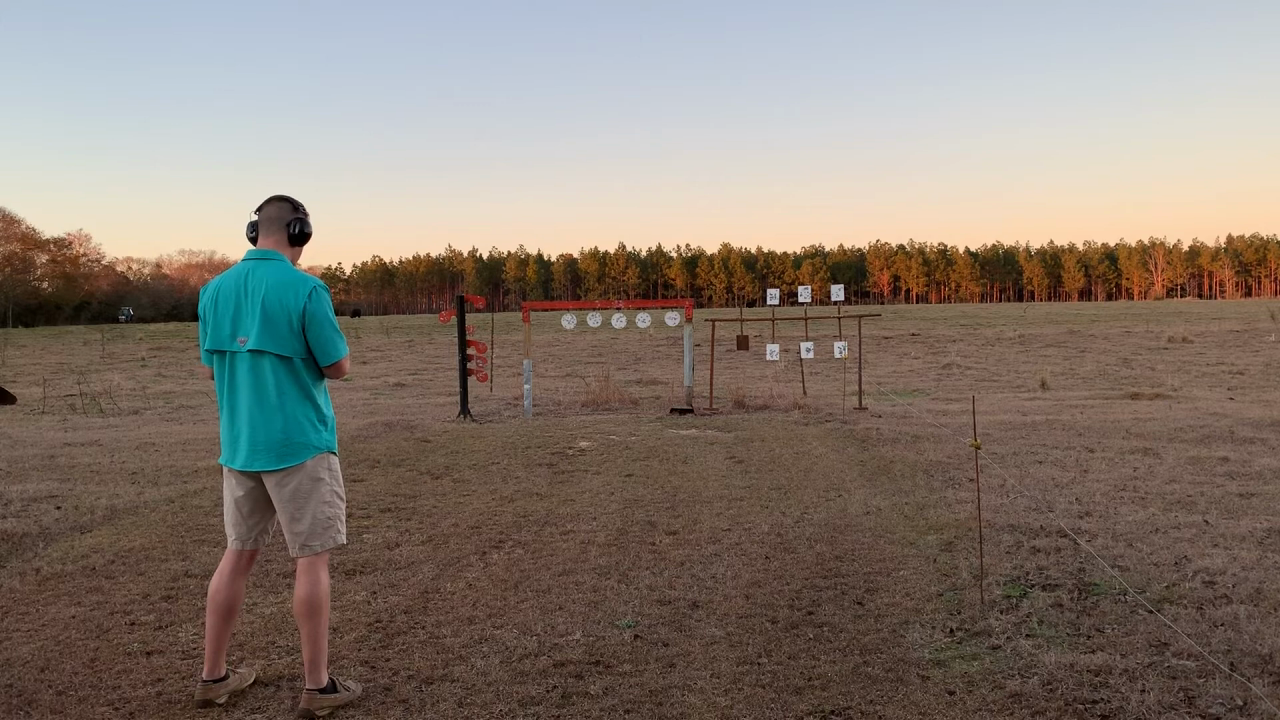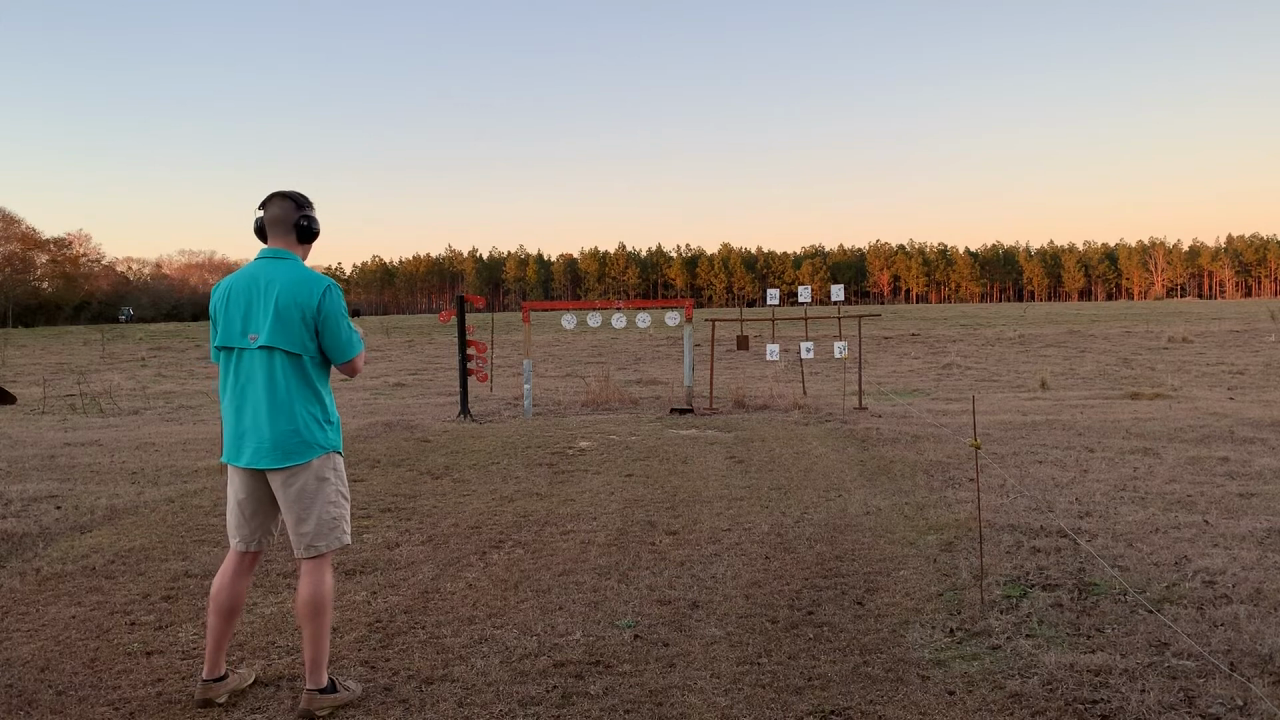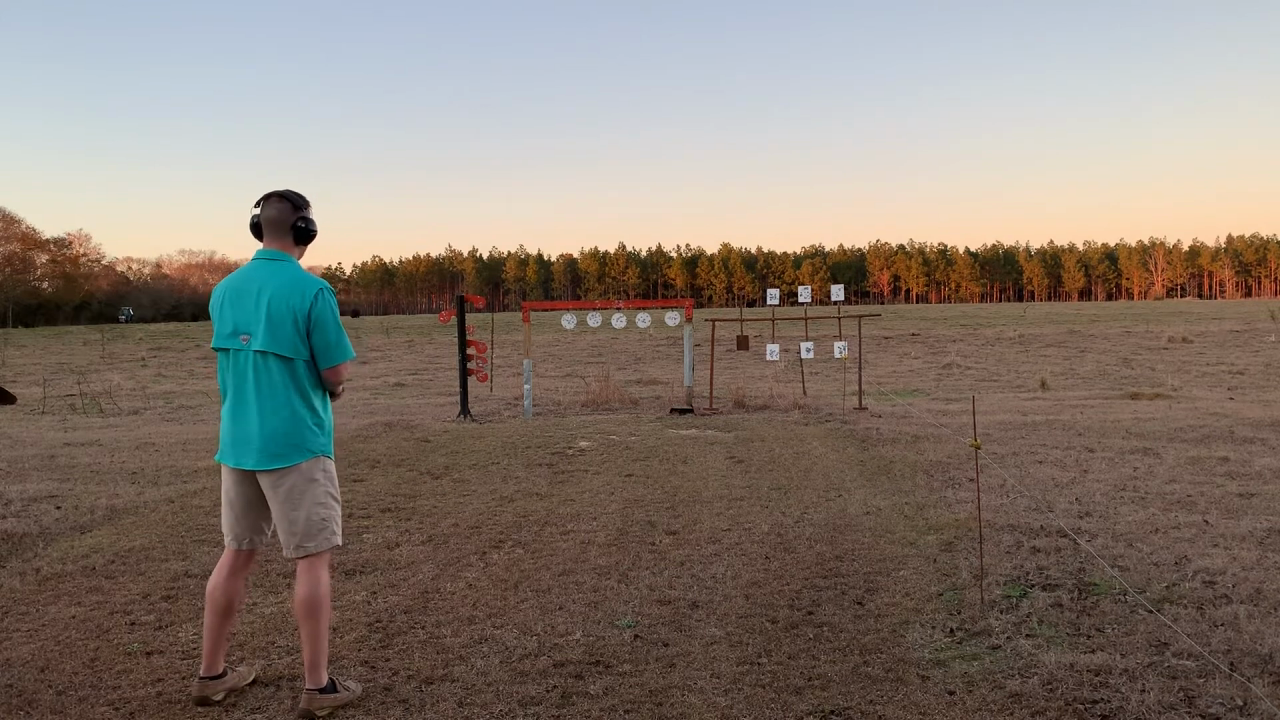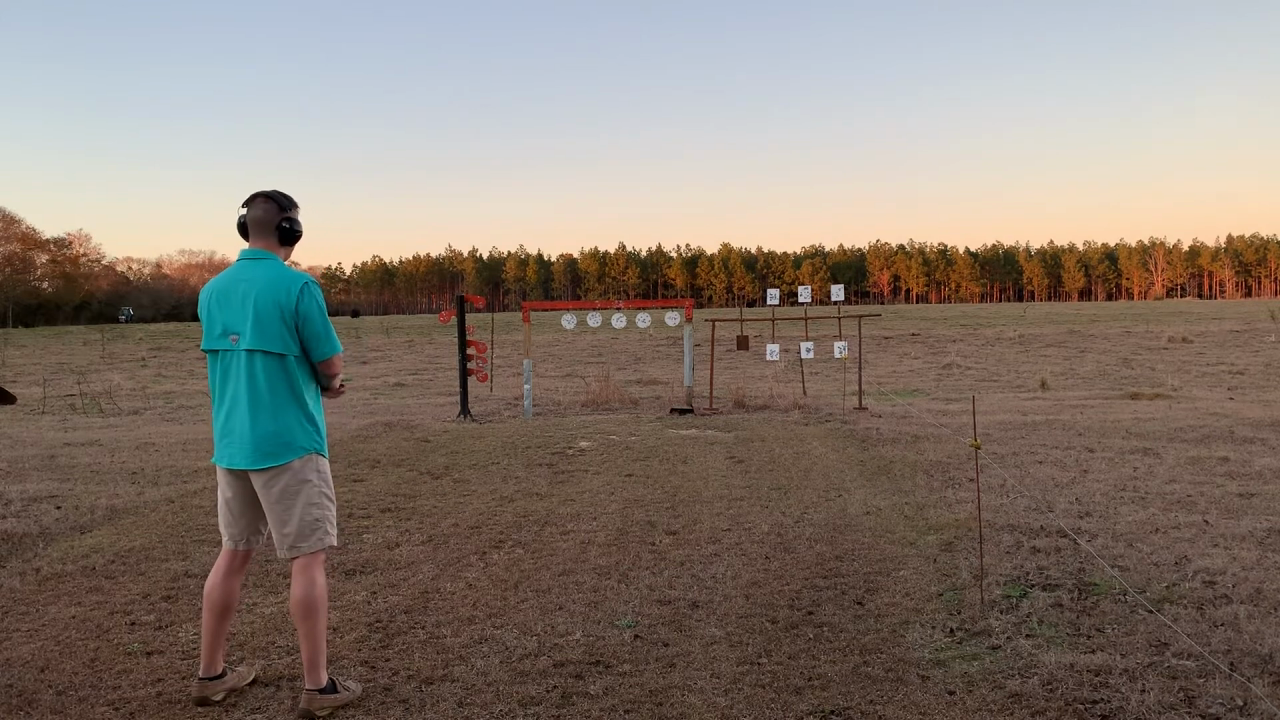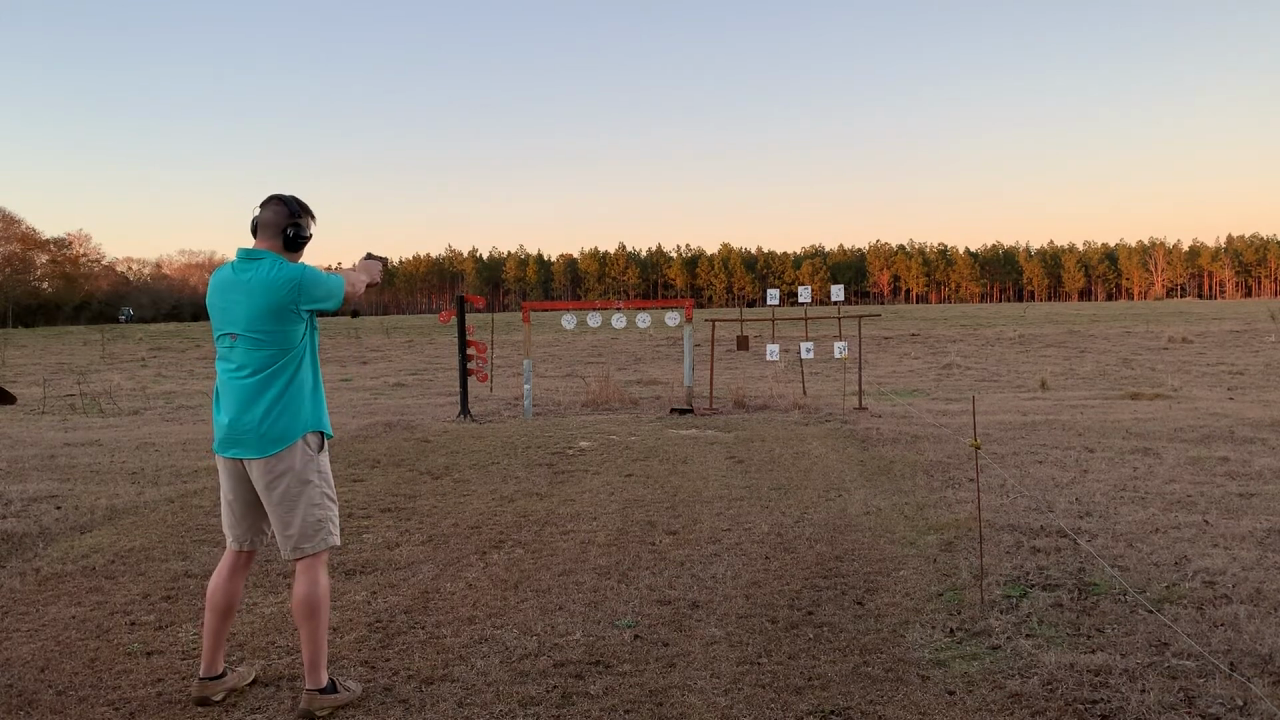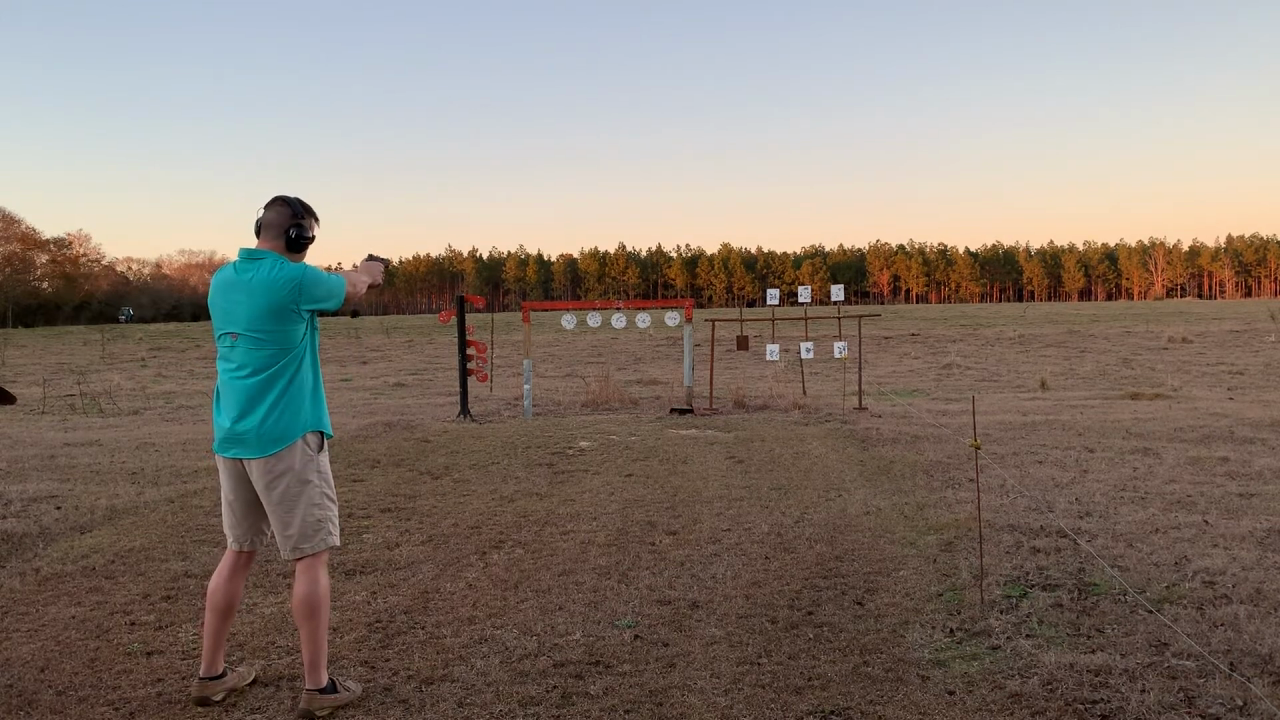
dt=0.7s
person 1, frame 1
left shoulder: (214, 290)
right shoulder: (305, 289)
left elbow: (213, 367)
right elbow: (337, 368)
right wrist: (326, 352)
left hip: (240, 446)
right hip: (299, 445)
left knee: (238, 553)
right knee: (311, 558)
left ankle: (213, 676)
person 1, frame 2
left shoulder: (225, 289)
right shoulder: (319, 288)
left elbow: (224, 359)
right elbow: (352, 366)
right wrist: (355, 338)
left hip: (243, 444)
right hip: (305, 444)
left knee: (241, 554)
right knee: (315, 560)
left ankle: (213, 676)
person 1, frame 3
left shoulder: (225, 290)
right shoulder: (311, 290)
right elbow: (337, 375)
right wrist: (329, 383)
left hip: (238, 444)
right hip: (296, 445)
left knee: (236, 554)
right knee: (311, 560)
left ankle: (211, 674)
person 1, frame 4
left shoulder: (213, 290)
right shoulder: (297, 287)
right elbow: (331, 366)
right wrist: (329, 380)
left hip: (232, 442)
right hip: (289, 443)
left knee: (234, 553)
right knee: (308, 559)
left ankle: (211, 674)
person 1, frame 5
left shoulder: (220, 280)
right shoulder: (292, 280)
right elbow: (348, 288)
left wrist: (347, 275)
right wrist: (364, 272)
left hip: (232, 438)
right hip: (286, 437)
left knee: (238, 552)
right knee: (310, 557)
left ankle: (210, 674)
person 1, frame 6
left shoulder: (223, 279)
right shoulder: (295, 279)
right elbow: (349, 289)
left wrist: (351, 276)
right wrist: (367, 273)
left hip: (232, 437)
right hip: (286, 438)
left knee: (238, 551)
right knee: (311, 556)
left ankle: (211, 674)
